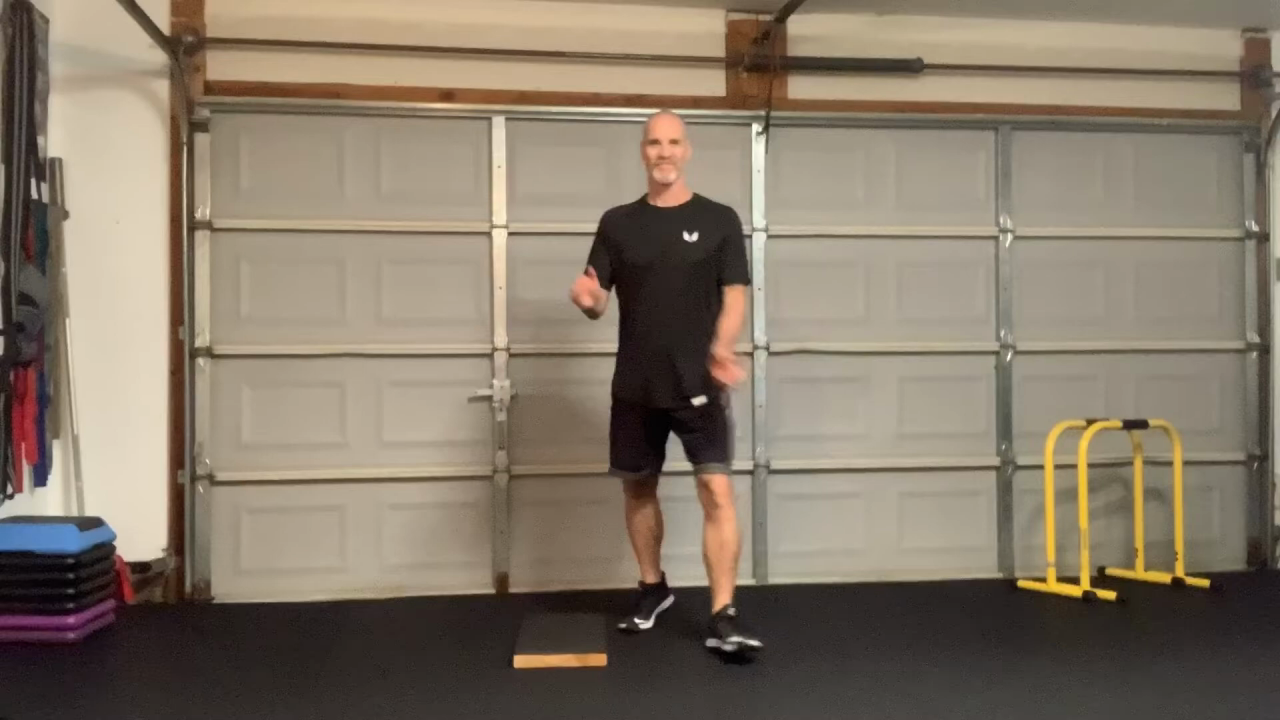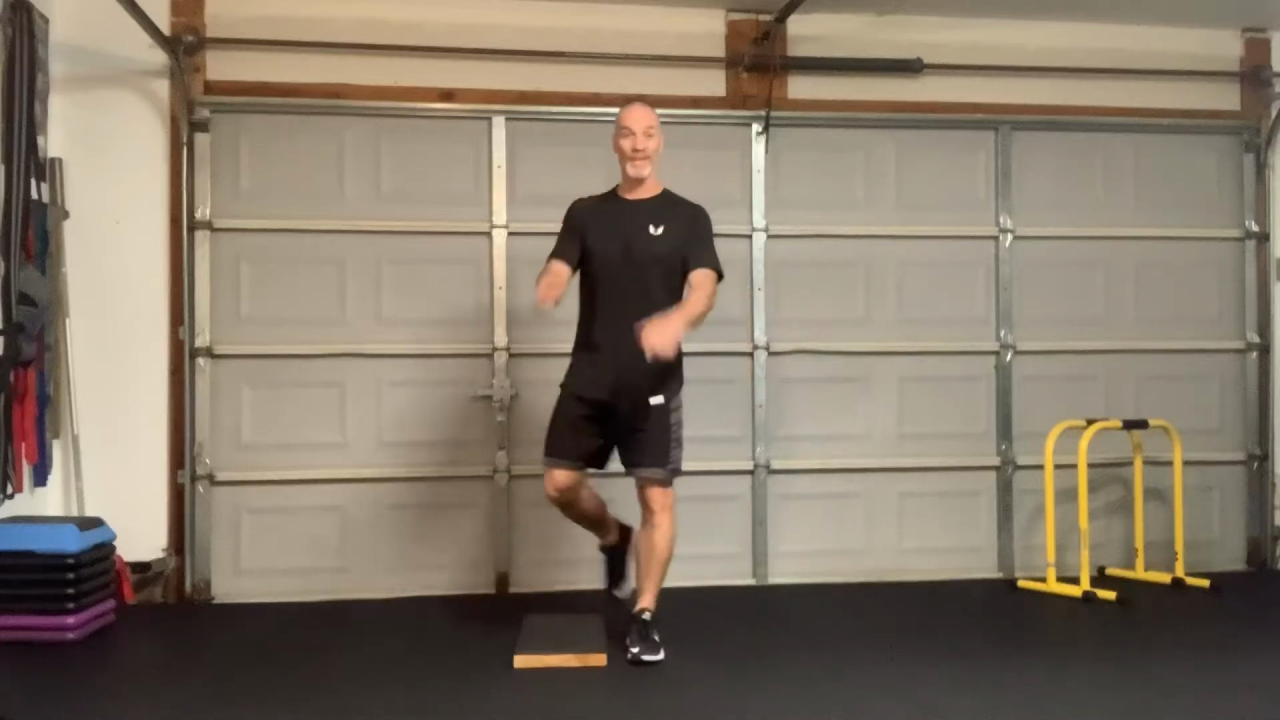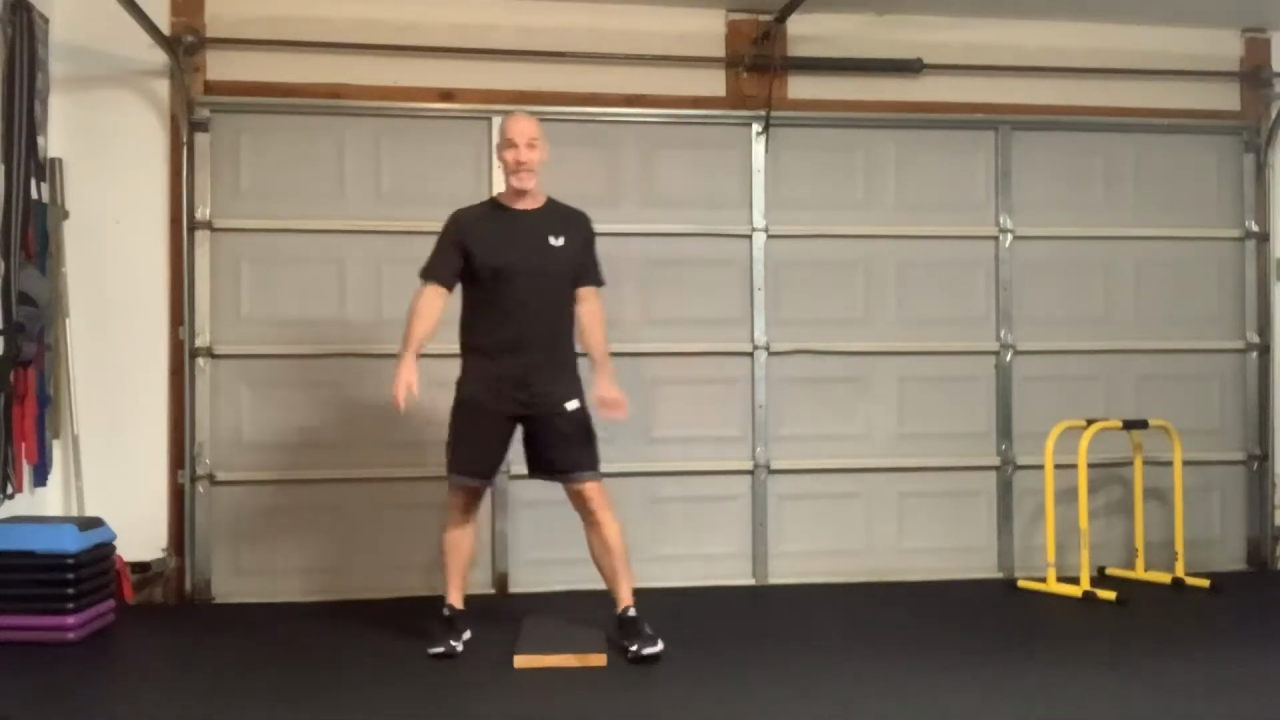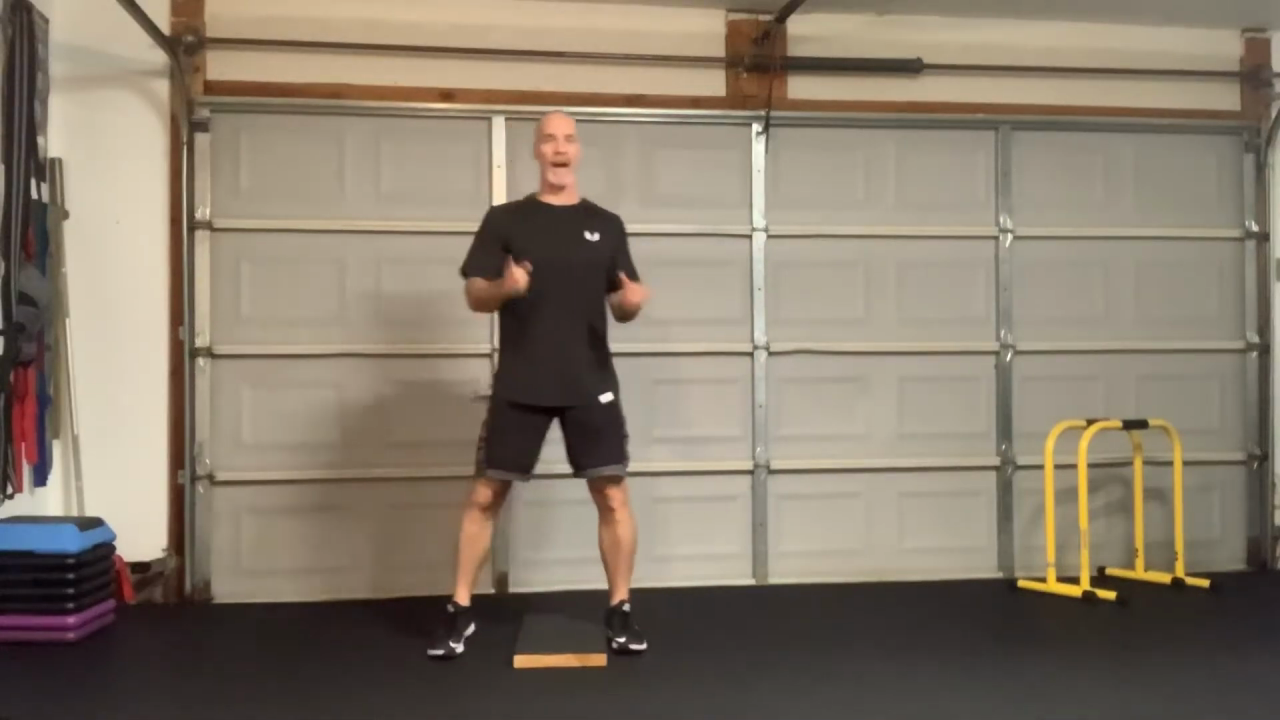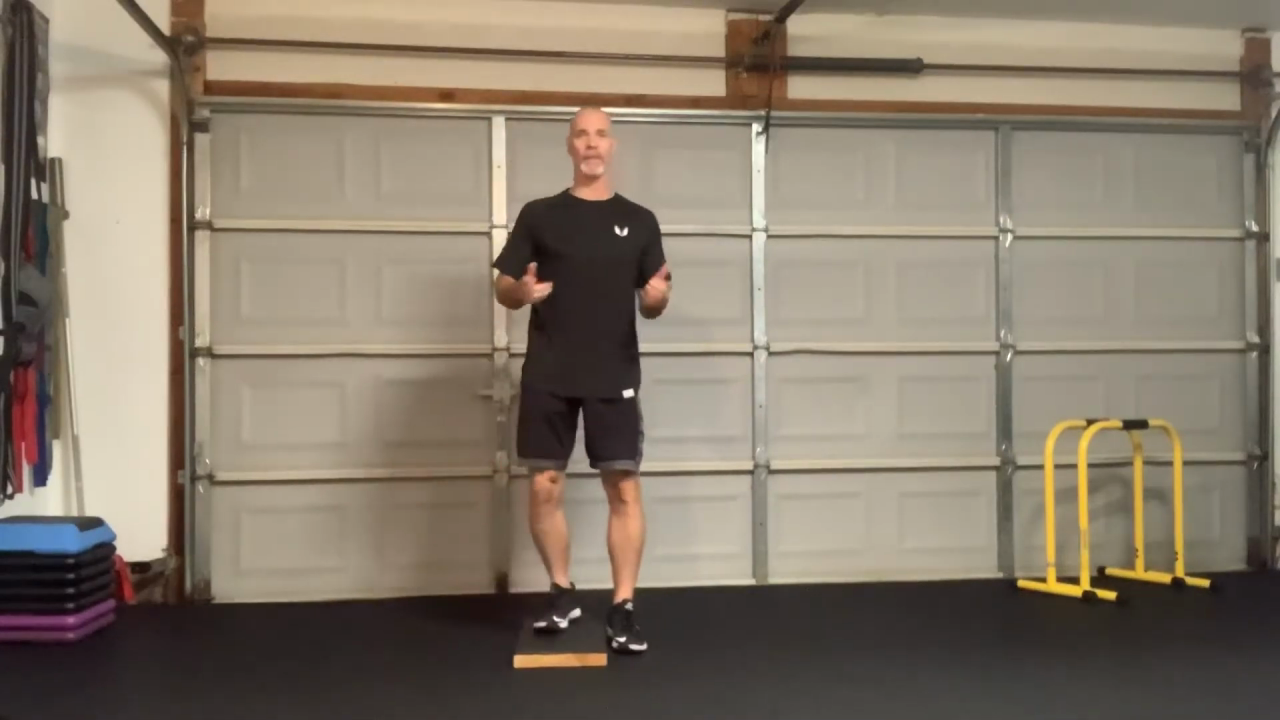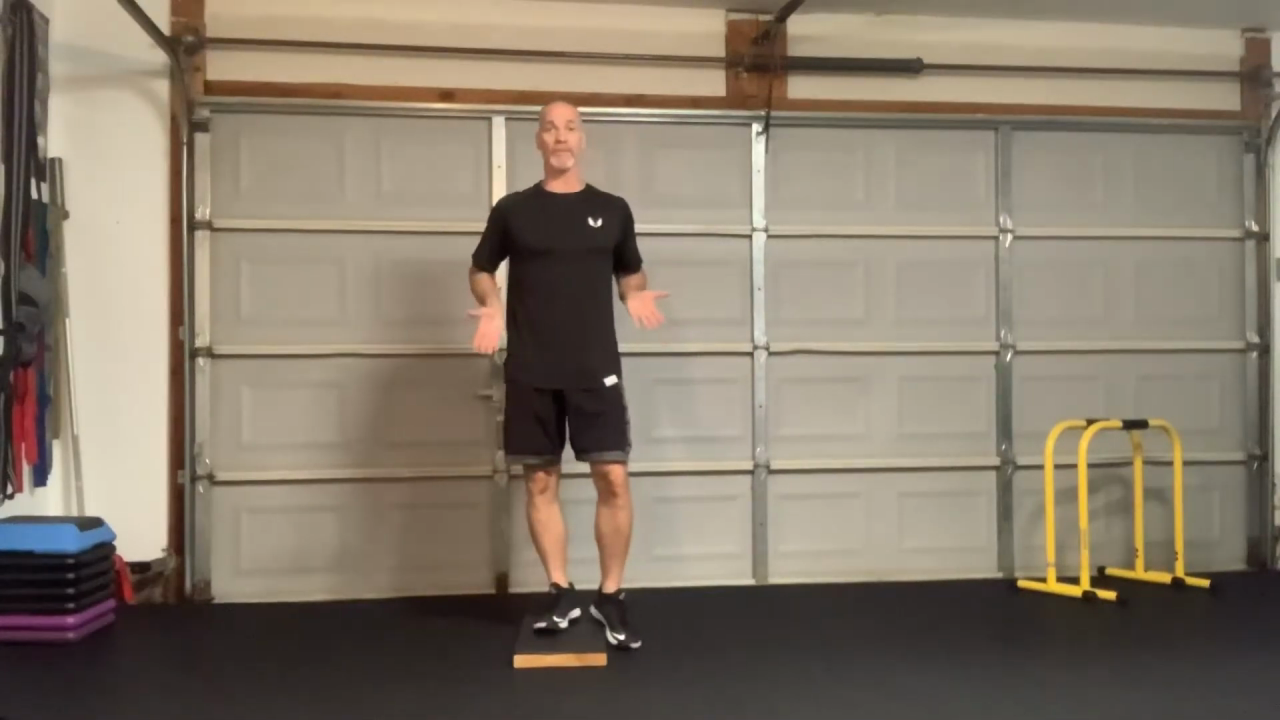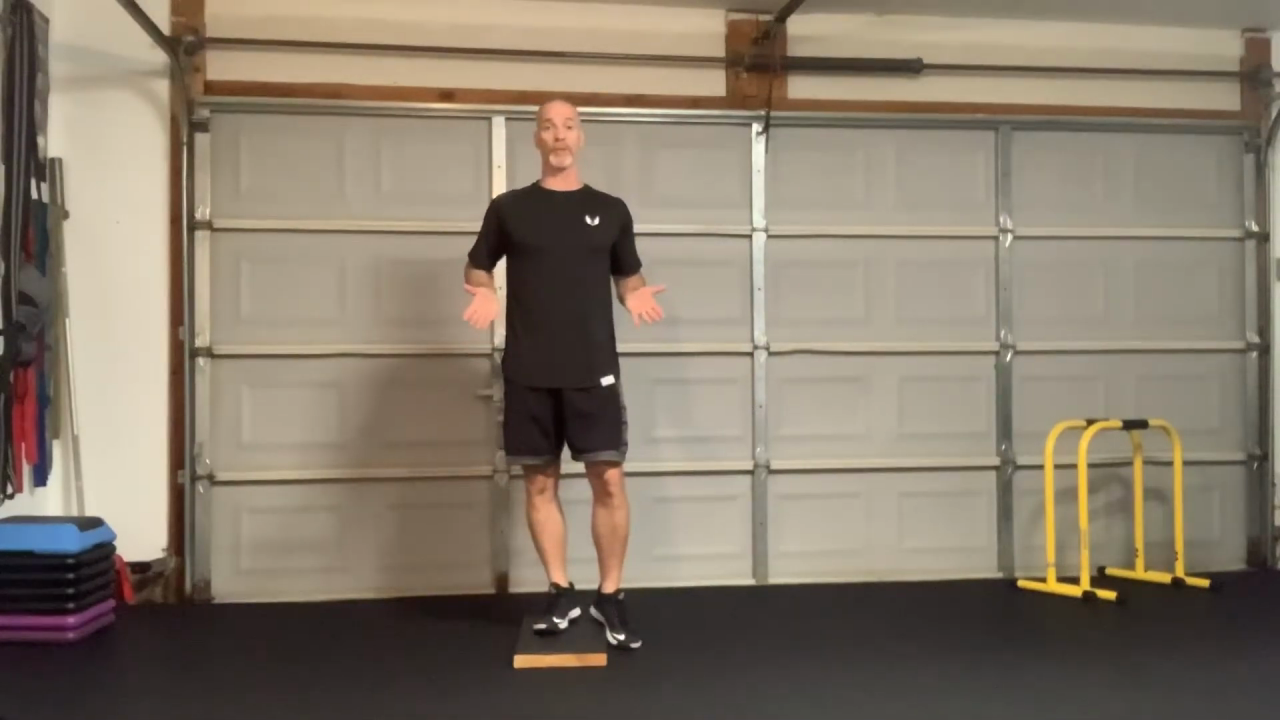
dt=0.7s
person 1, frame 1
left shoulder: (719, 220)
right shoulder: (616, 223)
left elbow: (734, 296)
right elbow: (599, 301)
left wrist: (725, 346)
right wrist: (585, 300)
left hip: (699, 384)
right hip: (635, 384)
left knee: (716, 491)
right knee: (638, 489)
left ankle: (724, 615)
right ankle: (653, 586)
person 1, frame 2
left shoulder: (688, 217)
right shoulder: (586, 212)
left elbow: (704, 289)
right elbow: (557, 270)
left wrist: (675, 322)
right wrist: (546, 288)
left hip: (653, 383)
right hip: (588, 378)
left knee: (656, 497)
right knee: (559, 484)
left ankle: (644, 617)
right ankle: (614, 540)
person 1, frame 3
left shoulder: (573, 224)
right shoulder: (467, 224)
left elbow: (589, 302)
right elbow: (433, 292)
left wrist: (604, 373)
right wrist: (408, 357)
left hip: (555, 388)
right hip: (483, 390)
left knee: (592, 498)
right knee: (463, 499)
left ankle: (628, 618)
right ankle: (454, 614)
person 1, frame 4
left shoulder: (606, 225)
right shoulder: (504, 220)
left elbow: (621, 308)
right elbow: (474, 295)
left wrist: (631, 300)
right wrist: (504, 286)
left hip: (591, 382)
right hip: (521, 383)
left knee: (612, 495)
right knee: (485, 496)
left ankle: (619, 610)
right ankle: (460, 610)
person 1, frame 5
left shoulder: (639, 220)
right shoulder: (538, 214)
left elbow: (652, 298)
right elbow: (502, 282)
left wrist: (657, 298)
right wrist: (520, 292)
left hip: (614, 376)
right hip: (547, 376)
left knee: (624, 489)
right knee: (544, 488)
left ankle: (622, 608)
right ankle: (562, 593)
person 1, frame 6
left shoulder: (612, 209)
right shoulder: (512, 210)
left elbow: (630, 272)
right elbow: (481, 270)
left wrist: (637, 296)
right wrist: (491, 308)
left hip: (596, 369)
right hip: (530, 371)
left knee: (613, 480)
right knee: (540, 481)
left ankle: (610, 596)
right ankle: (561, 592)
person 1, frame 7
left shoulder: (611, 210)
right shoulder: (509, 207)
left elbow: (629, 275)
right elbow: (477, 266)
left wrist: (636, 296)
right wrist: (482, 293)
left hip: (593, 367)
right hip: (529, 370)
left knee: (609, 480)
right knee: (540, 481)
left ankle: (610, 596)
right ankle: (561, 592)
